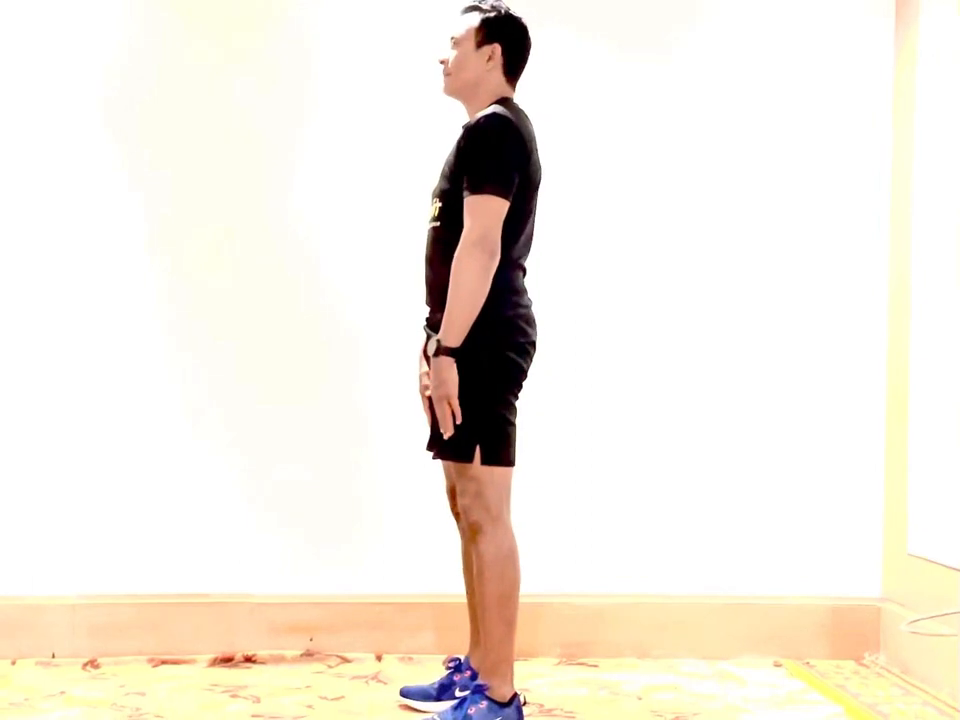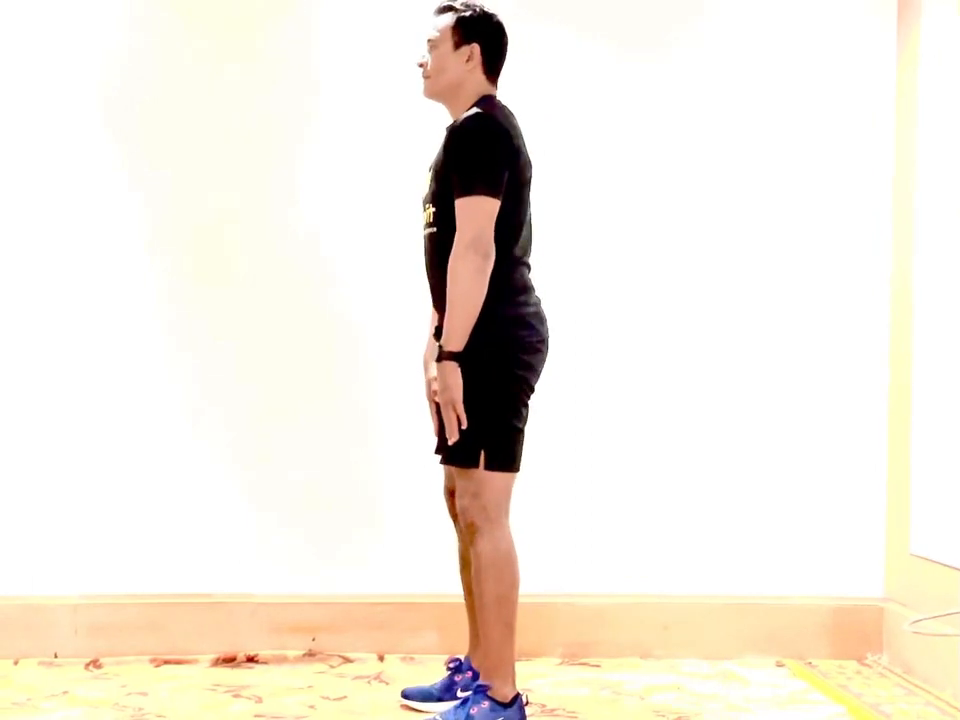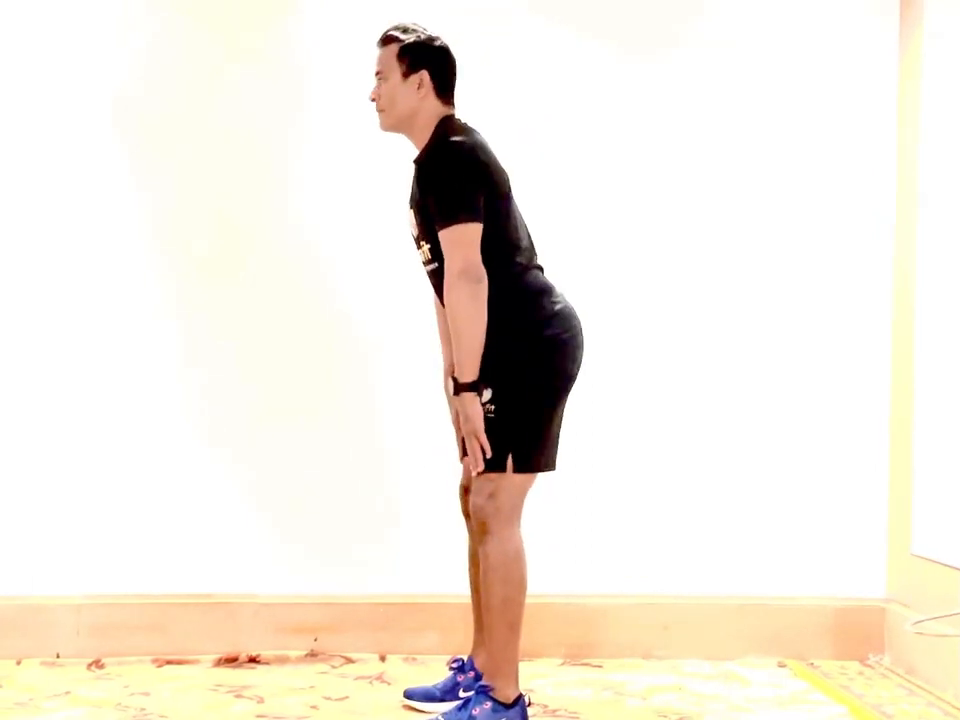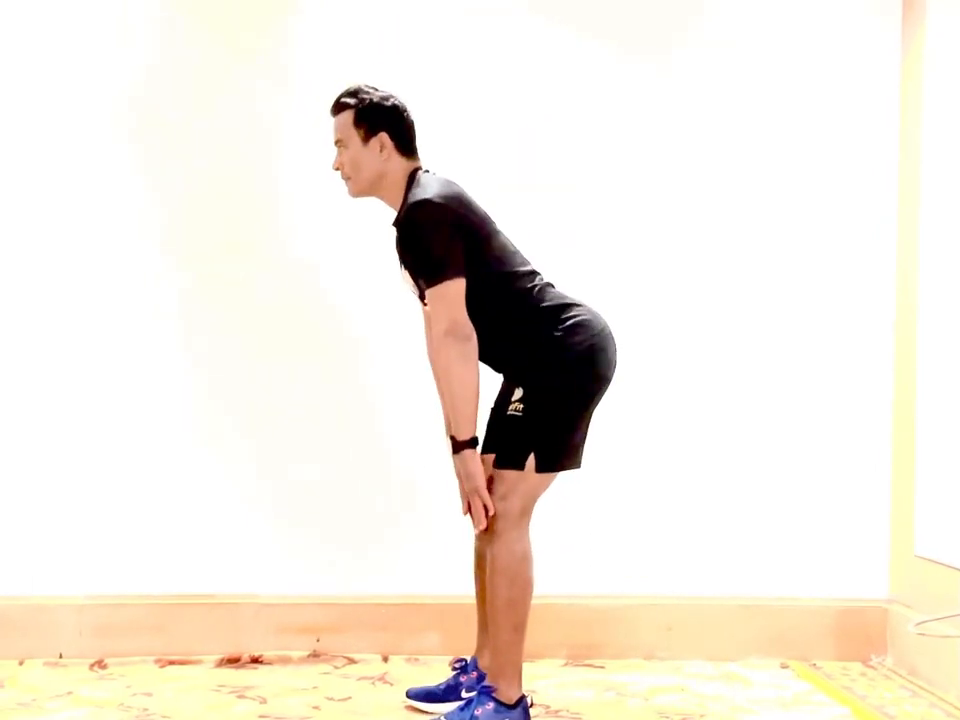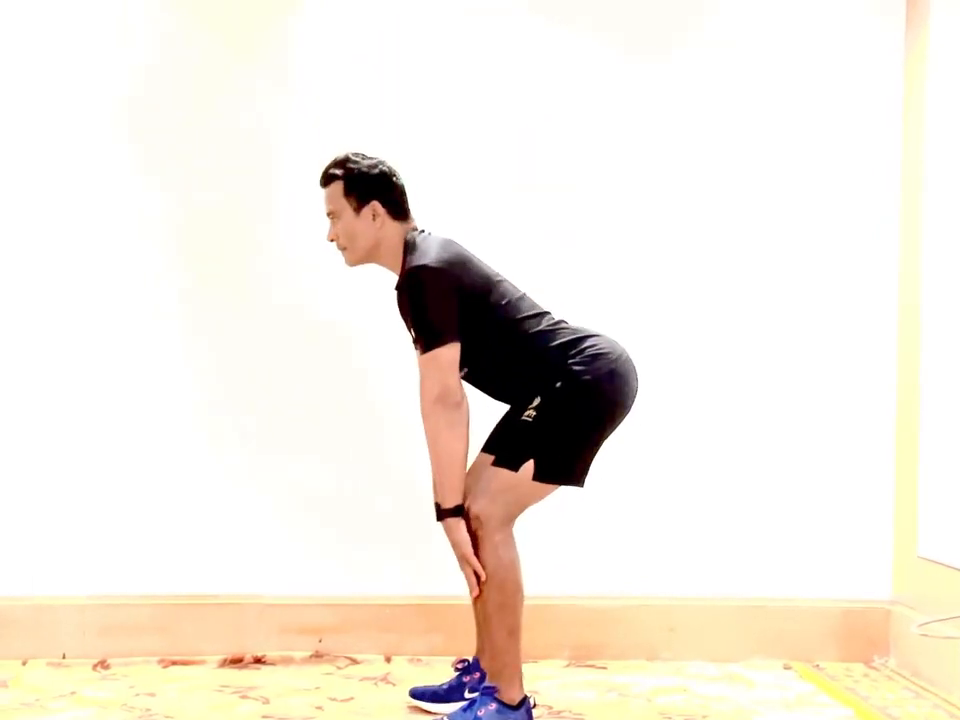
dt=0.5s
person 1, frame 1
left shoulder: (494, 128)
right shoulder: (491, 131)
left elbow: (480, 247)
left wrist: (447, 349)
right wrist: (442, 345)
left hip: (482, 344)
right hip: (471, 342)
left knee: (484, 512)
right knee: (468, 508)
person 1, frame 2
left shoulder: (479, 128)
right shoulder: (475, 131)
left elbow: (475, 248)
left wrist: (450, 354)
right wrist: (442, 348)
left hip: (493, 345)
right hip: (480, 344)
left knee: (482, 512)
right knee: (464, 506)
person 1, frame 3
left shoulder: (449, 154)
right shoulder: (441, 156)
left elbow: (468, 277)
right elbow: (454, 282)
left wrist: (467, 386)
right wrist: (455, 376)
left hip: (531, 348)
right hip: (515, 348)
left knee: (494, 511)
right knee: (478, 504)
person 1, frame 4
left shoulder: (426, 211)
right shoulder: (422, 208)
left elbow: (453, 334)
right elbow: (450, 333)
left wrist: (464, 446)
right wrist: (463, 444)
left hip: (569, 355)
right hip: (557, 355)
left knee: (501, 511)
right knee: (489, 507)
person 1, frame 5
left shoulder: (424, 276)
right shoulder: (428, 264)
left elbow: (444, 402)
right elbow: (445, 400)
left wrist: (450, 512)
right wrist: (455, 504)
left hip: (588, 380)
right hip: (581, 378)
left knee: (484, 512)
right knee: (476, 506)
right ankle: (486, 673)
